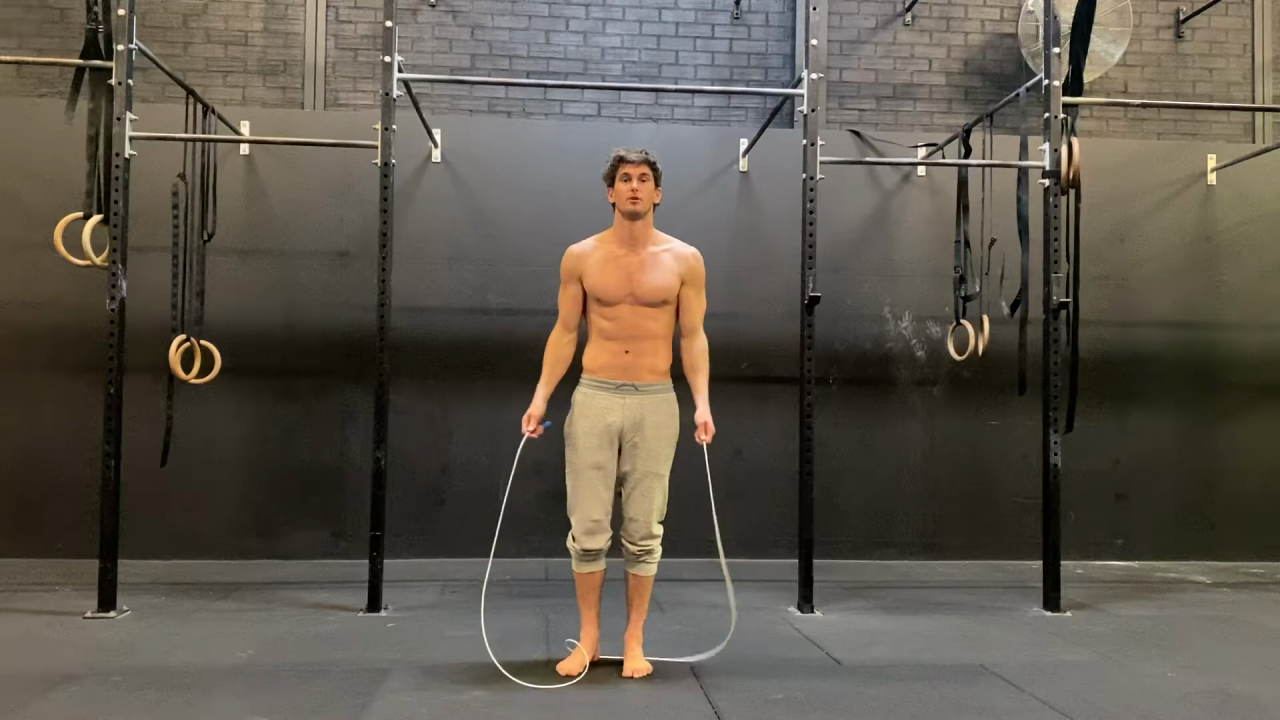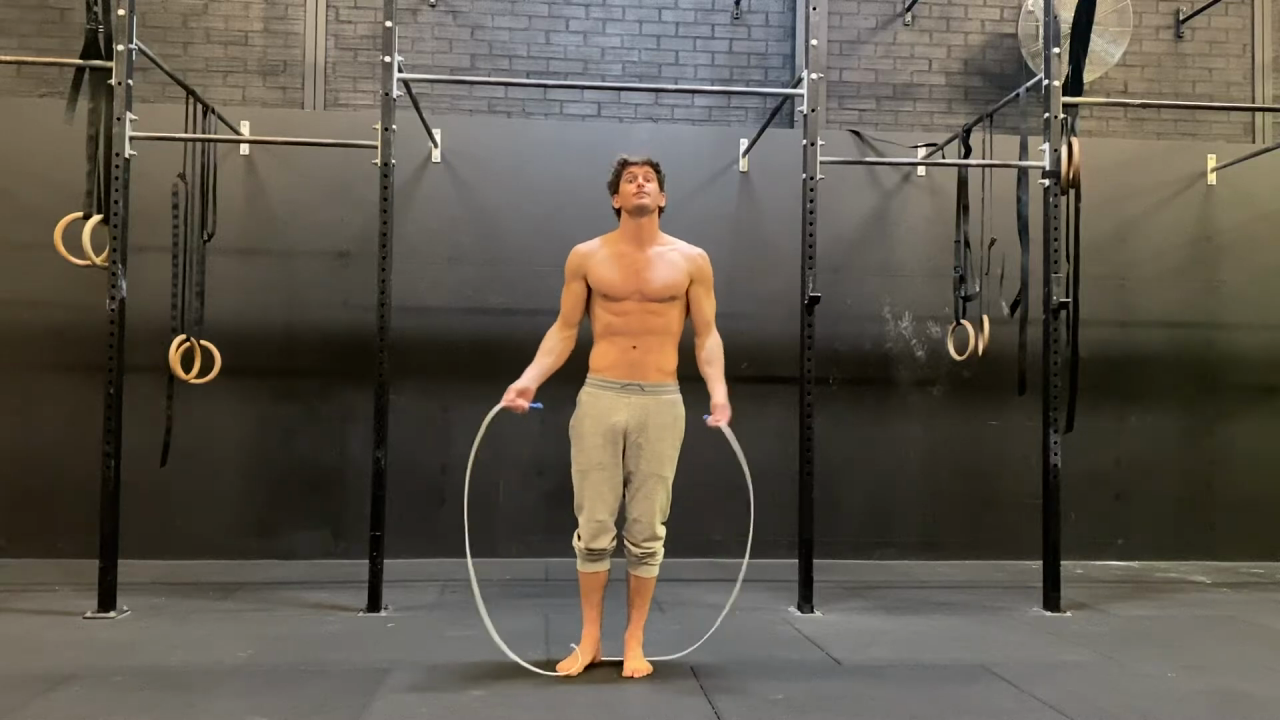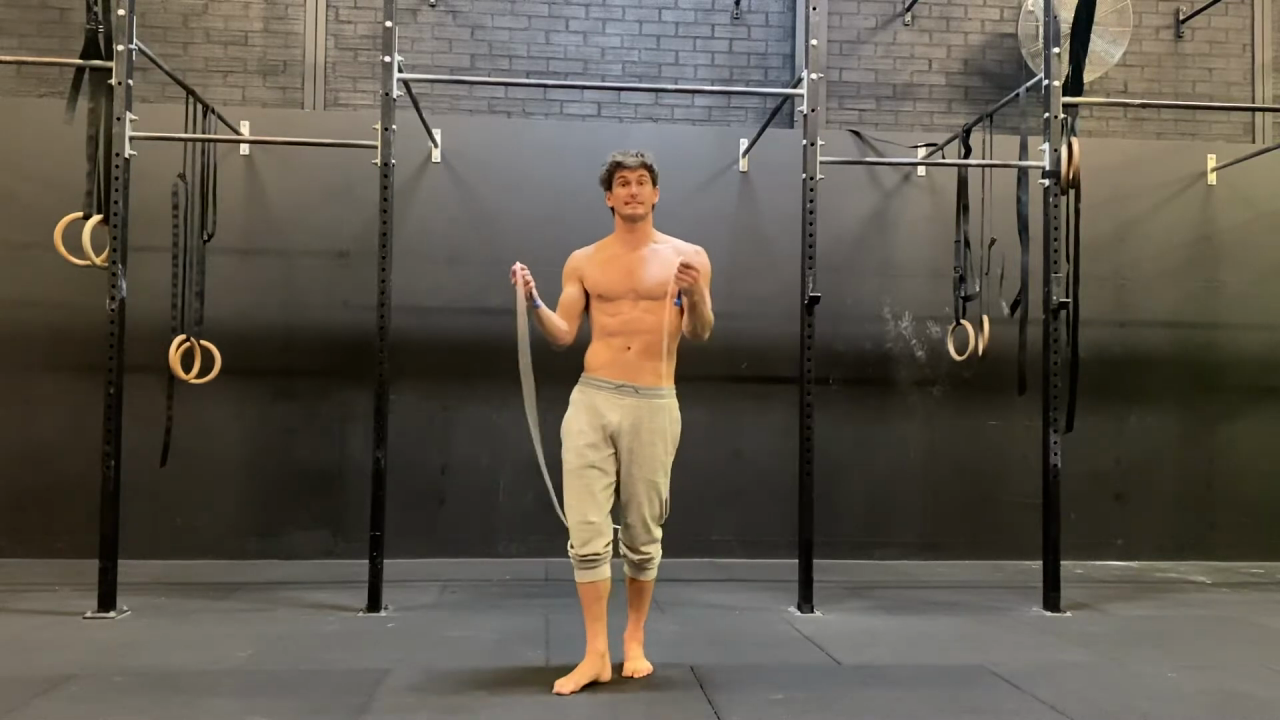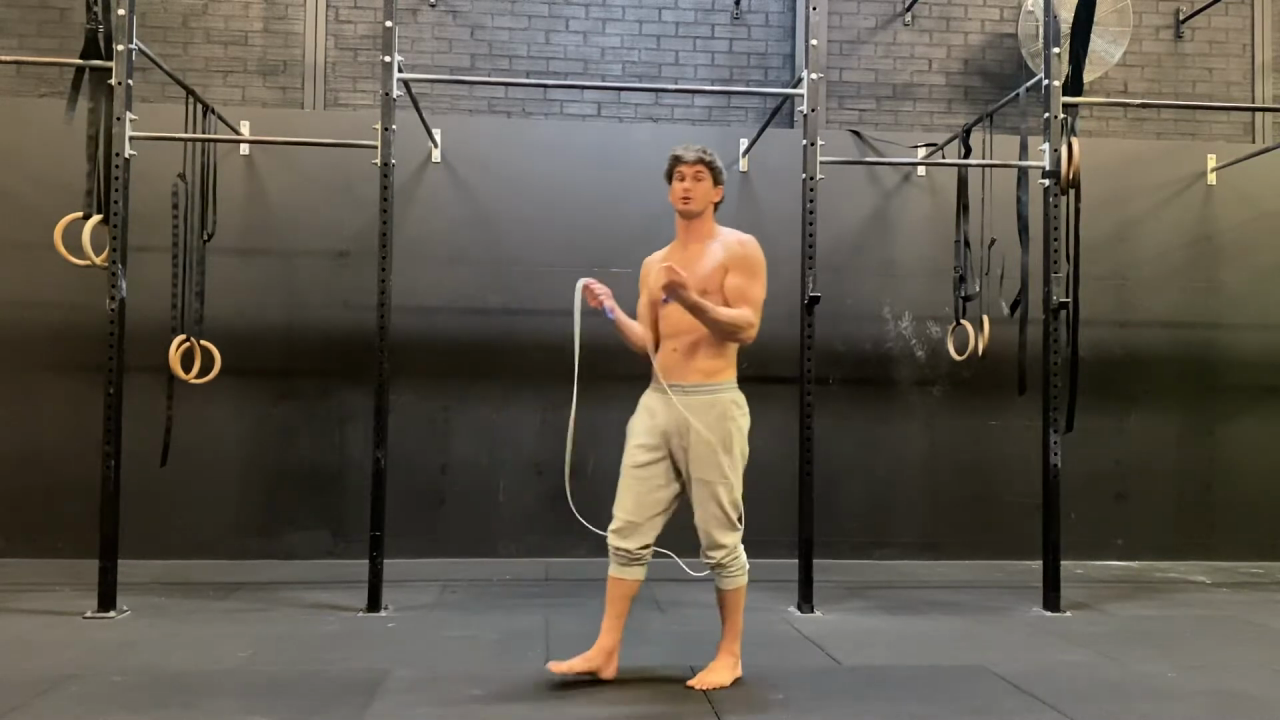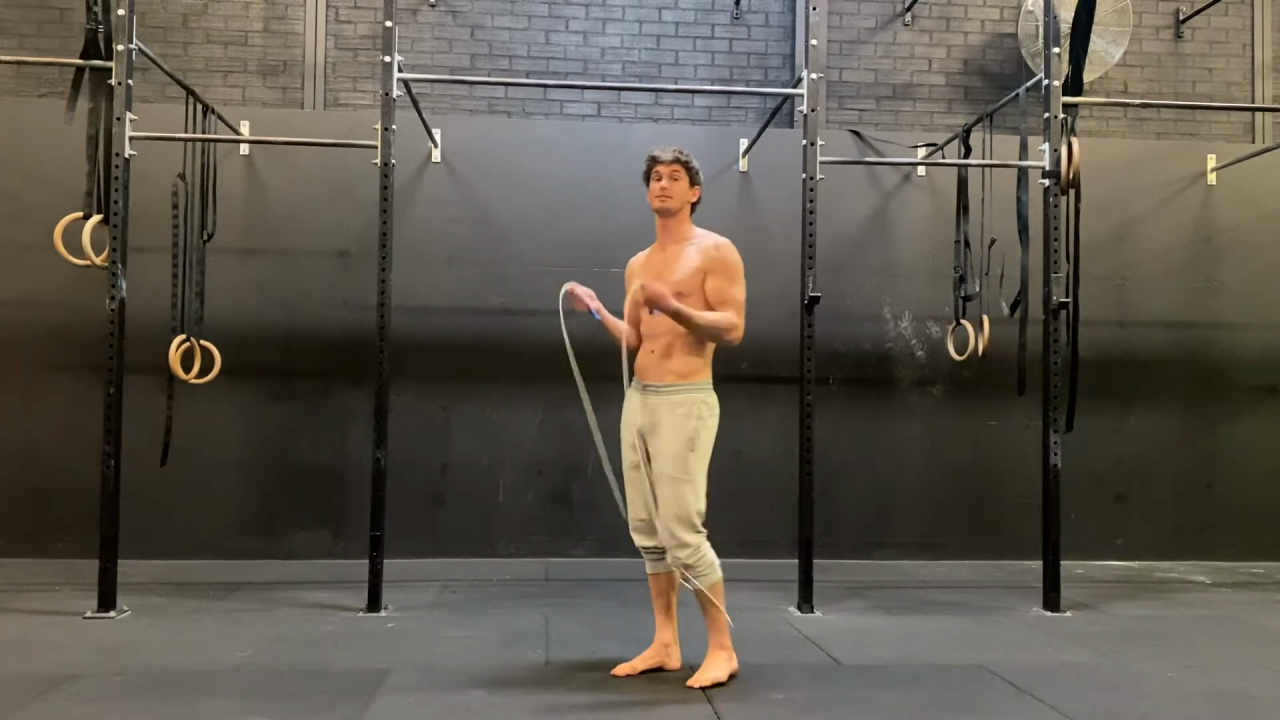
dt=1s
person 1, frame 1
left shoulder: (684, 259)
right shoulder: (580, 257)
left elbow: (693, 336)
right elbow: (565, 332)
left wrist: (701, 402)
right wrist: (540, 397)
left hip: (655, 402)
right hip: (593, 399)
left knee: (643, 530)
right knee: (587, 527)
left ankle: (633, 641)
right ankle: (588, 638)
person 1, frame 2
left shoulder: (691, 260)
right shoulder: (586, 256)
left elbow: (706, 334)
right elbow: (565, 329)
left wrist: (718, 392)
right wrist: (529, 379)
left hip: (661, 403)
right hip: (599, 399)
left knee: (646, 530)
right knee: (594, 526)
left ankle: (634, 641)
right ankle: (590, 638)
person 1, frame 3
left shoulder: (687, 255)
right shoulder: (583, 260)
left elbow: (700, 333)
right elbow: (563, 334)
left wrist: (697, 295)
right wrist: (534, 301)
left hip: (654, 405)
right hip: (591, 401)
left knee: (643, 534)
right knee: (588, 532)
left ankle: (634, 640)
right ankle: (596, 654)
person 1, frame 4
left shoulder: (740, 248)
right shoulder: (653, 263)
left elbow: (746, 327)
right elbow: (647, 342)
left wrist: (690, 298)
right wrist: (611, 311)
left hip: (713, 405)
right hip: (656, 404)
left knee: (720, 538)
right knee: (628, 531)
left ankle: (730, 654)
right ankle: (605, 650)
person 1, frame 5
left shoulder: (715, 251)
right shoulder: (637, 264)
left elbow: (732, 327)
left wrist: (673, 308)
right wrist: (598, 312)
left hip: (686, 401)
right hip: (638, 400)
left knee: (682, 531)
right knee: (647, 530)
left ankle: (721, 648)
right ankle: (665, 643)
